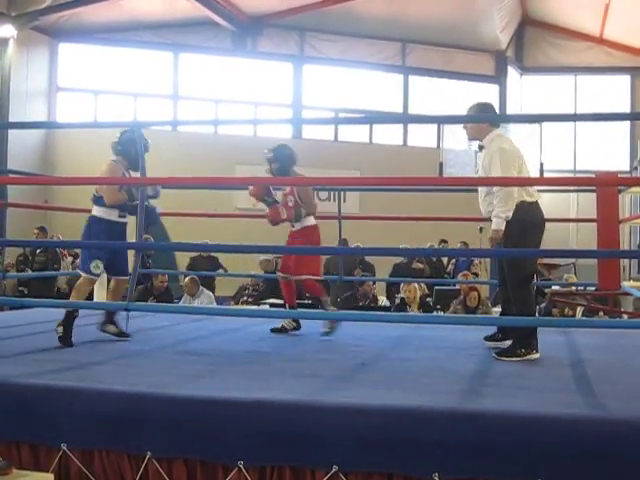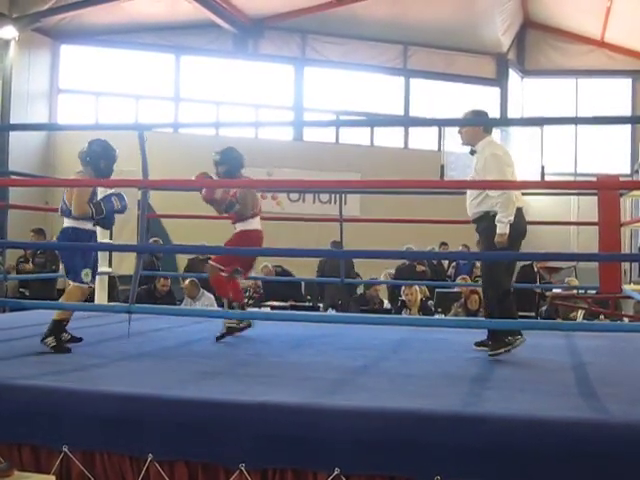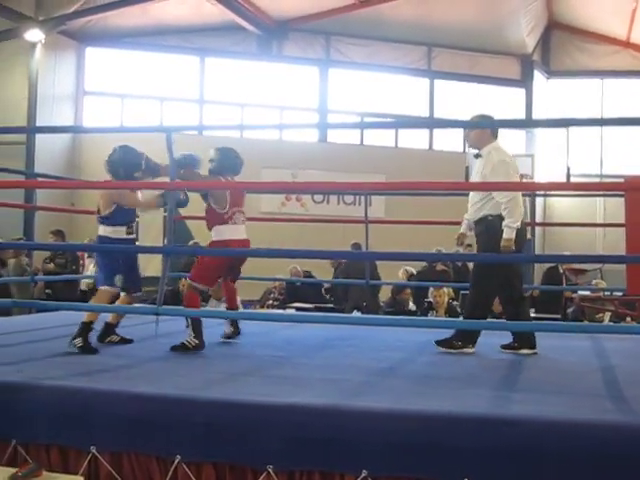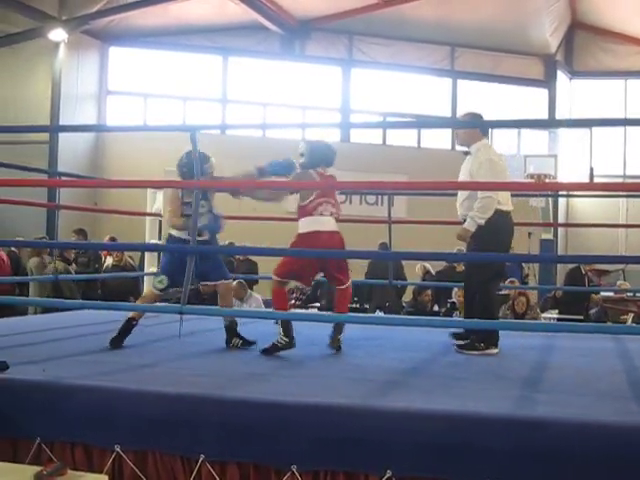
dt=0.5s
person 1, frame 1
left shoulder: (499, 148)
right shoulder: (492, 148)
left elbow: (506, 189)
left wrist: (497, 225)
right wrist: (500, 224)
left hip: (520, 219)
right hip: (516, 220)
left knee: (519, 281)
right knee: (508, 279)
left ankle: (527, 345)
right ankle: (508, 331)
person 1, frame 2
left shoulder: (492, 153)
right shoulder: (483, 154)
left elbow: (504, 193)
left wrist: (503, 229)
right wrist: (485, 231)
left hip: (500, 226)
right hip: (492, 225)
left knee: (495, 280)
right knee: (493, 281)
left ankle: (510, 333)
right ankle: (498, 337)
person 1, frame 3
left shoulder: (498, 159)
right shoulder: (484, 160)
left elbow: (511, 200)
left wrist: (510, 233)
right wrist: (465, 228)
left hip: (498, 230)
right hip: (492, 229)
left knee: (482, 285)
right knee: (509, 287)
left ankle: (465, 339)
right ankle: (524, 340)
person 1, frame 4
left shoulder: (486, 156)
right shoulder: (473, 157)
left elbow: (489, 197)
left wrist: (469, 225)
right wrist: (471, 225)
left hip: (491, 225)
right hip: (482, 226)
left knee: (484, 282)
right knee: (472, 280)
left ankle: (486, 340)
right ankle: (473, 331)
person 2, frame 1
left shoulder: (126, 172)
right shoulder: (113, 168)
right elbow: (111, 199)
left wrist: (139, 207)
right wrist: (137, 192)
left hip: (116, 230)
right hip: (99, 228)
left knee: (121, 278)
right knee: (90, 277)
left ankle: (109, 321)
right ankle: (65, 323)
person 2, frame 2
left shoulder: (85, 179)
right shoulder: (83, 179)
right elbow: (78, 211)
left wrist: (100, 218)
right wrist: (103, 207)
left hip: (82, 238)
right hip: (76, 238)
left knee: (82, 287)
right knee: (80, 286)
left ankle: (59, 330)
right ankle: (52, 333)
person 2, frame 3
right shoulder: (111, 189)
left elbow: (157, 171)
right elbow: (140, 204)
right wrist: (169, 197)
left hip: (126, 246)
right hip: (110, 245)
left knee: (130, 293)
right knee: (108, 290)
left ankle: (107, 332)
right ankle: (81, 335)
person 2, frame 4
left shoulder: (206, 187)
right shoulder: (176, 192)
right elbow: (174, 222)
right wrist: (195, 224)
left hip: (204, 245)
right hip: (179, 245)
left knee: (225, 286)
right knee: (157, 289)
left ankle: (232, 334)
right ankle: (125, 330)
person 3, frame 1
left shoulder: (299, 183)
right shoulder: (286, 184)
left elbow: (311, 210)
left wrist: (288, 214)
right wrist: (268, 199)
left hip: (307, 231)
right hip: (296, 232)
left knee: (304, 276)
right knee: (285, 275)
left ankle: (330, 313)
right ankle: (292, 321)
person 3, frame 2
left shoulder: (244, 185)
right shoulder: (235, 186)
left elbow: (245, 212)
right elbow: (223, 210)
left wrist: (223, 199)
right wrist: (211, 195)
left hip: (248, 234)
right hip: (246, 235)
left knee: (214, 269)
right knee: (230, 275)
left ankle: (231, 318)
right ankle: (240, 317)
person 3, frame 3
left shoulder: (217, 183)
right shoulder: (236, 187)
left elbow: (186, 175)
left hip: (223, 244)
right hip: (241, 243)
left knee: (191, 289)
right knee: (227, 281)
left ankle: (195, 338)
right ankle: (233, 326)
person 3, frame 4
left shoulder: (305, 176)
right shoulder: (331, 179)
left elbow: (275, 195)
left wrist: (244, 190)
left hip: (309, 239)
right hip: (333, 238)
left knee: (278, 283)
right knee: (343, 285)
left ankle: (286, 336)
right ankle: (336, 335)
